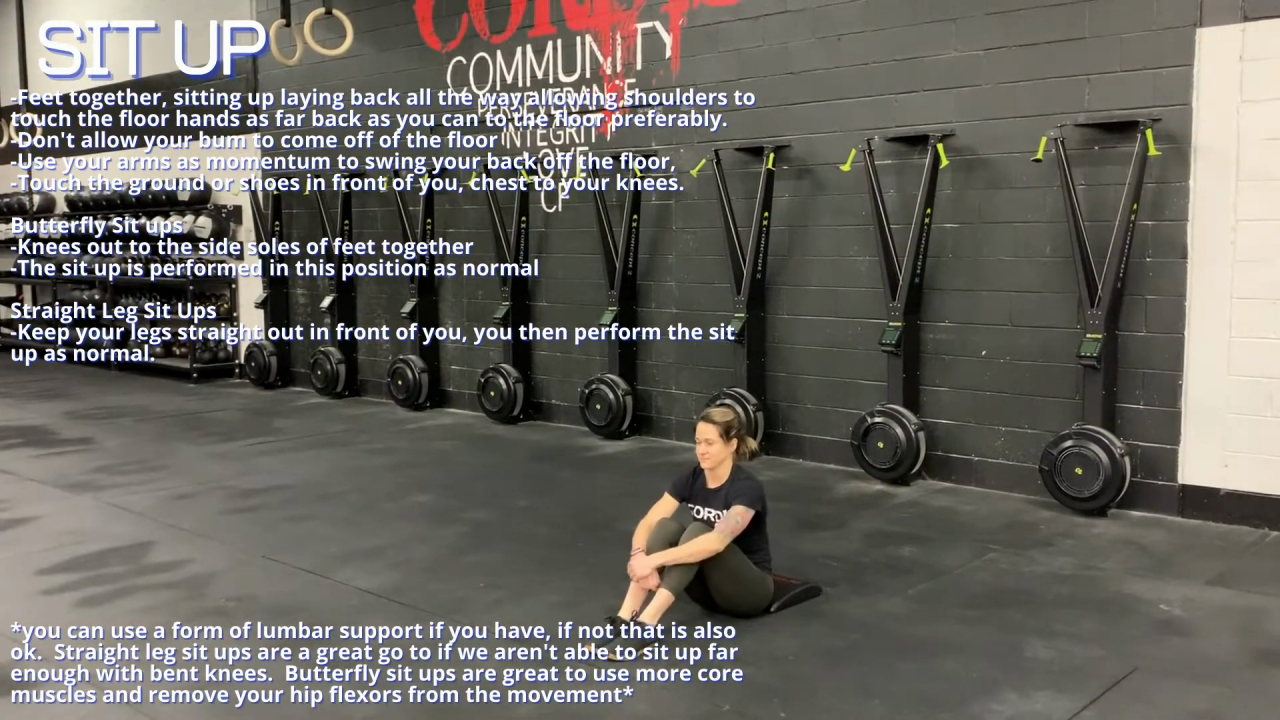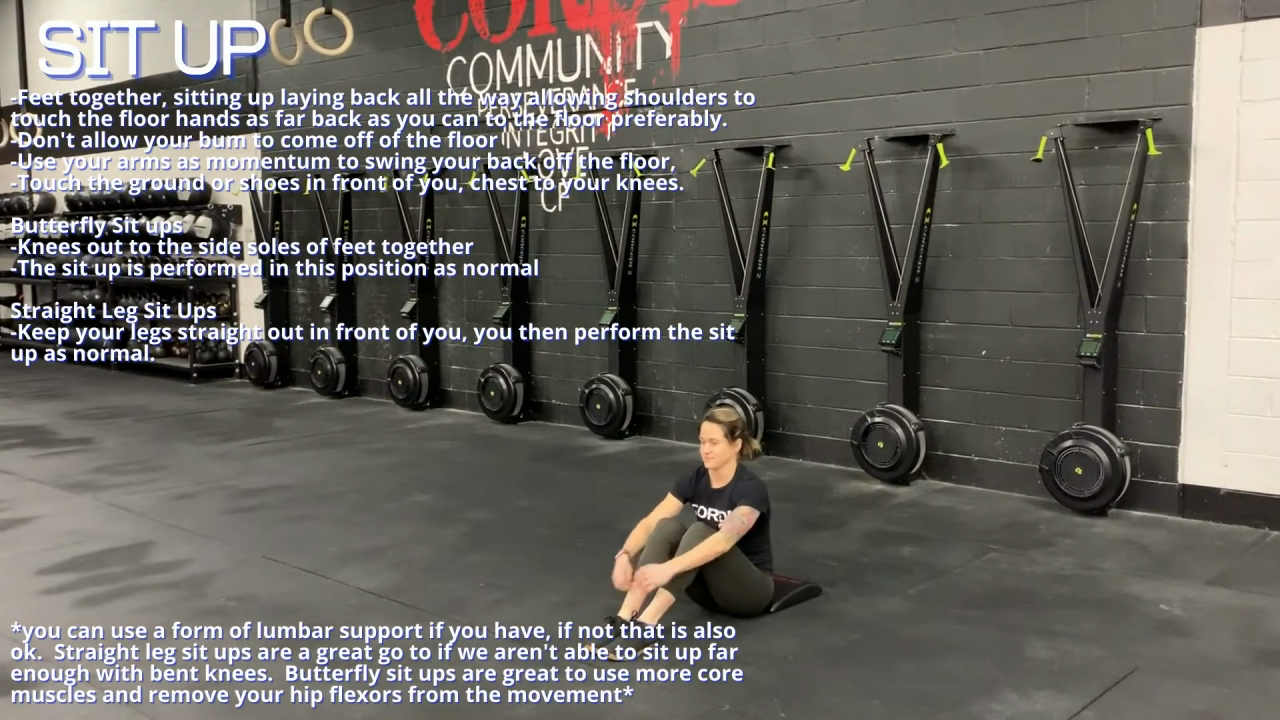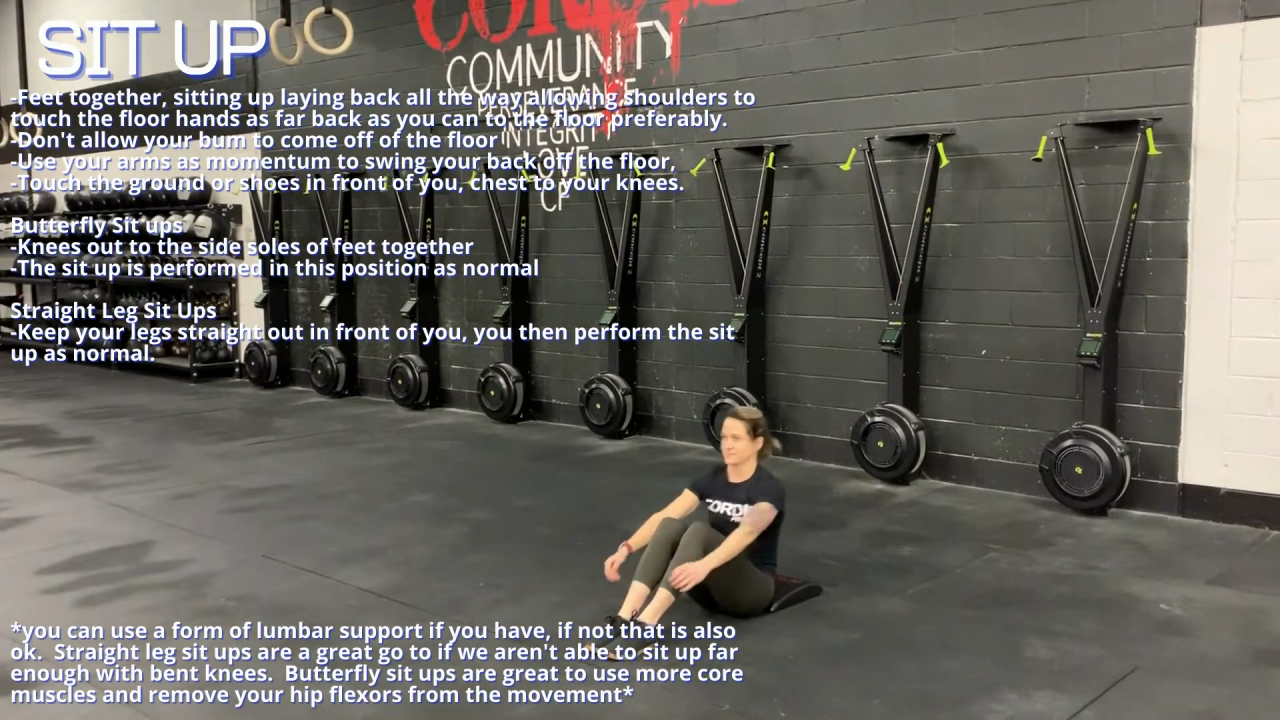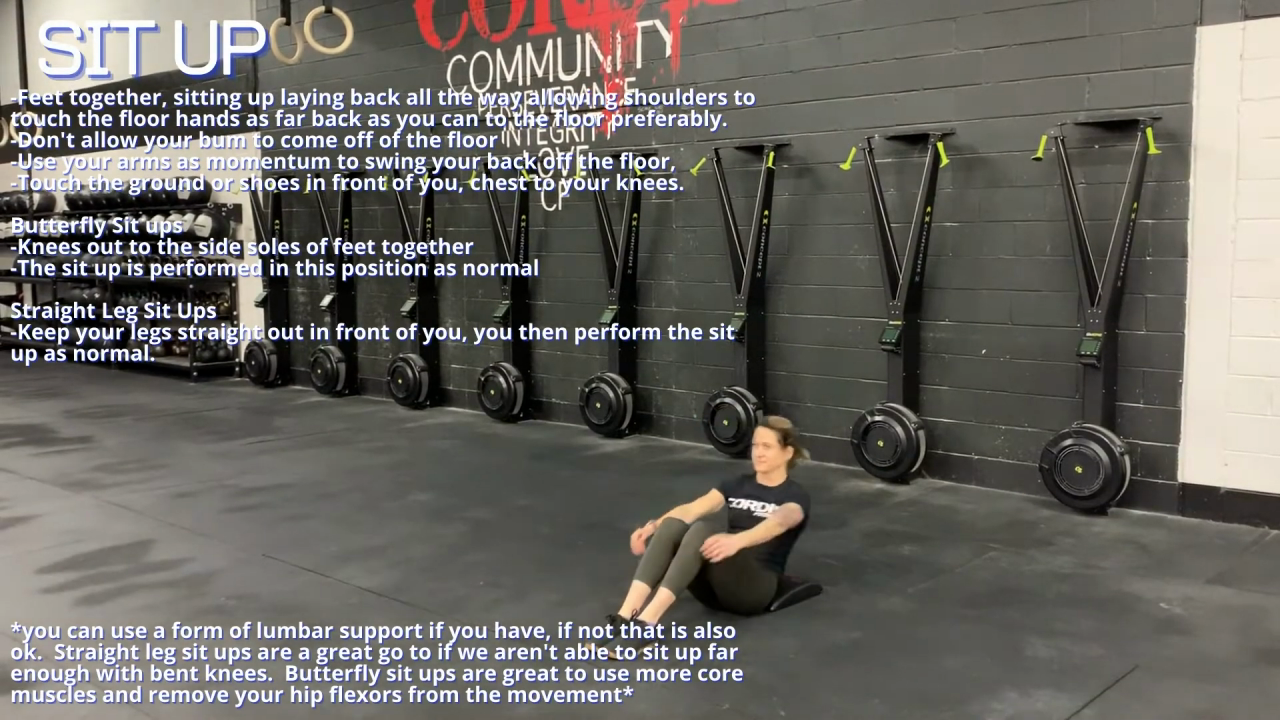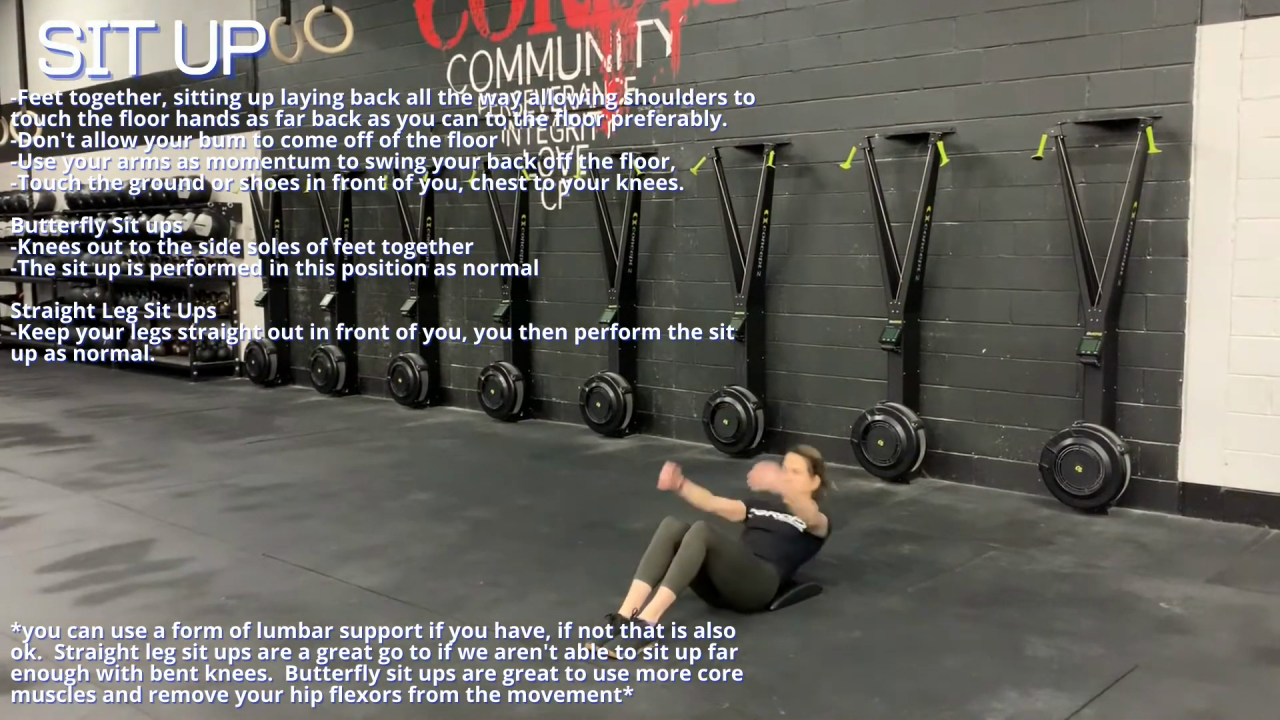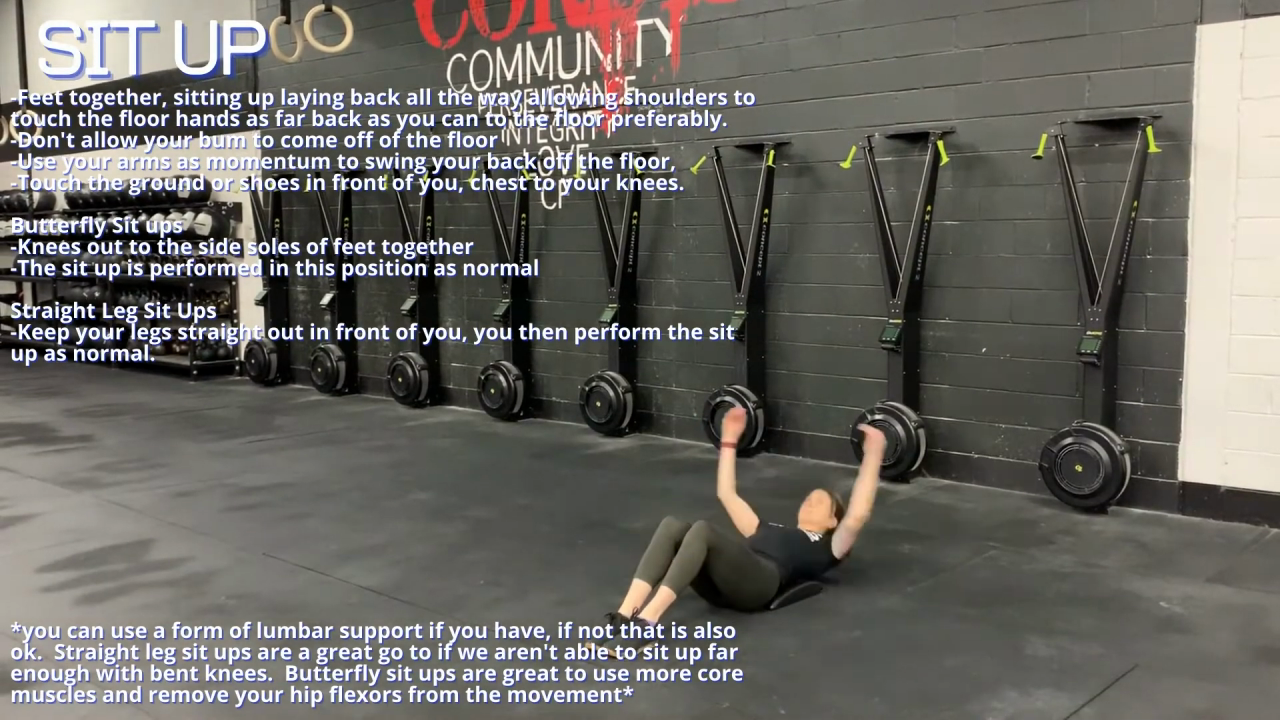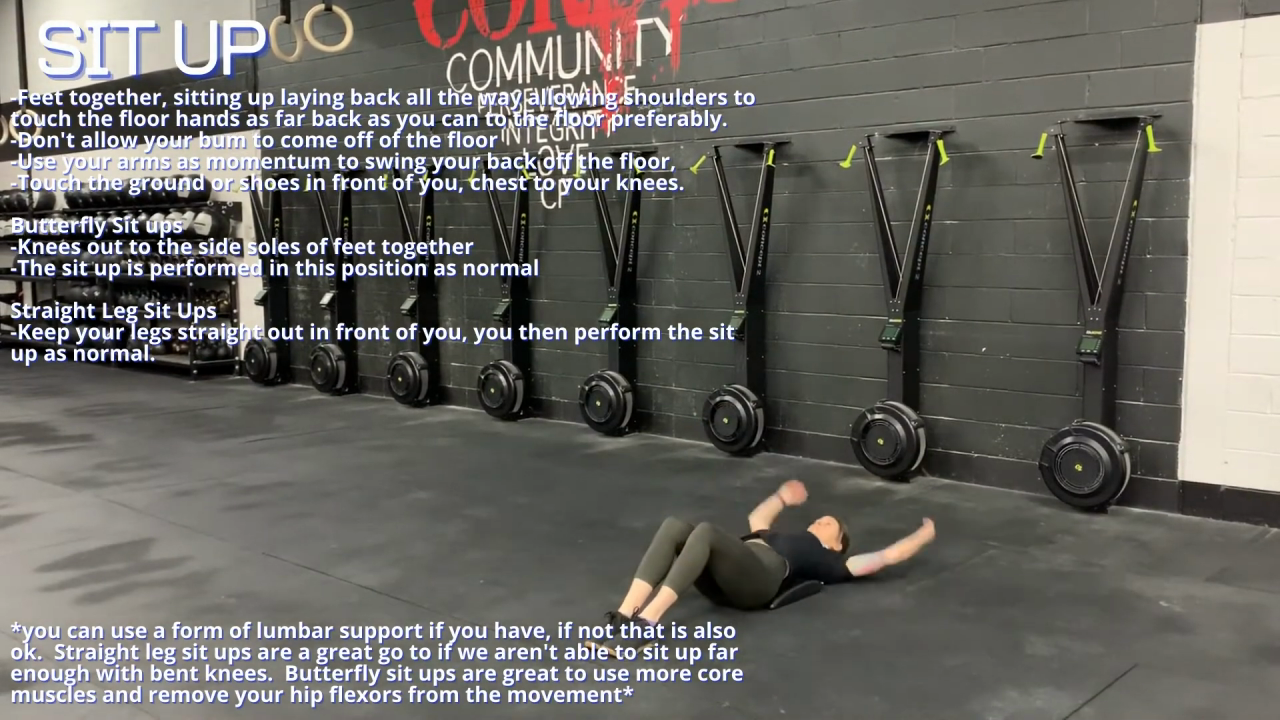
dt=0.2s
person 1, frame 1
left shoulder: (747, 488)
right shoulder: (691, 479)
left elbow: (717, 541)
right elbow: (648, 523)
left wrist: (655, 560)
right wrist: (638, 555)
left hip: (749, 587)
right hip: (707, 585)
left knee: (698, 532)
right knee: (667, 526)
left ankle: (646, 624)
right ankle: (624, 619)
person 1, frame 2
left shoulder: (751, 489)
right shoulder: (695, 480)
left elbow: (724, 541)
right elbow: (651, 522)
left wrist: (669, 568)
right wrist: (624, 556)
left hip: (749, 587)
right hip: (710, 585)
left knee: (699, 532)
right knee: (668, 526)
left ankle: (645, 626)
right ankle: (623, 620)
person 1, frame 3
left shoulder: (769, 489)
right shoulder: (712, 479)
left elbow: (747, 533)
right elbow: (668, 514)
left wrist: (705, 566)
right wrist: (626, 548)
left hip: (751, 588)
right hip: (709, 585)
left knee: (699, 530)
right knee: (670, 526)
left ankle: (645, 626)
right ankle: (624, 620)
person 1, frame 4
left shoulder: (795, 497)
right shoulder: (739, 485)
left elbow: (775, 525)
right elbow: (692, 510)
left wrist: (736, 540)
right wrist: (651, 529)
left hip: (754, 586)
right hip: (713, 584)
left knee: (700, 531)
right knee: (671, 526)
left ankle: (646, 625)
right ankle: (623, 620)
person 1, frame 5
left shoulder: (814, 524)
right shoulder: (761, 505)
left elbow: (806, 511)
right elbow: (713, 504)
left wrist: (779, 484)
right wrist: (679, 484)
left hip: (758, 584)
right hip: (717, 581)
left knee: (702, 531)
right knee: (671, 526)
left ankle: (647, 624)
right ankle: (624, 617)
person 1, frame 6
left shoulder: (821, 551)
right shoulder: (769, 530)
left elbow: (857, 516)
right elbow: (727, 494)
left wrist: (873, 452)
right wrist: (728, 443)
left hip: (752, 586)
right hip: (716, 579)
left knee: (701, 530)
right knee: (672, 526)
left ankle: (645, 624)
right ankle: (623, 620)
person 1, frame 7
left shoulder: (828, 561)
right shoulder: (783, 537)
left elbow: (885, 557)
right elbow: (755, 520)
left wrist: (922, 535)
right wrist: (781, 498)
left hip: (758, 581)
right hip: (723, 576)
left knee: (705, 533)
right knee: (674, 527)
left ankle: (646, 623)
right ankle: (623, 617)
